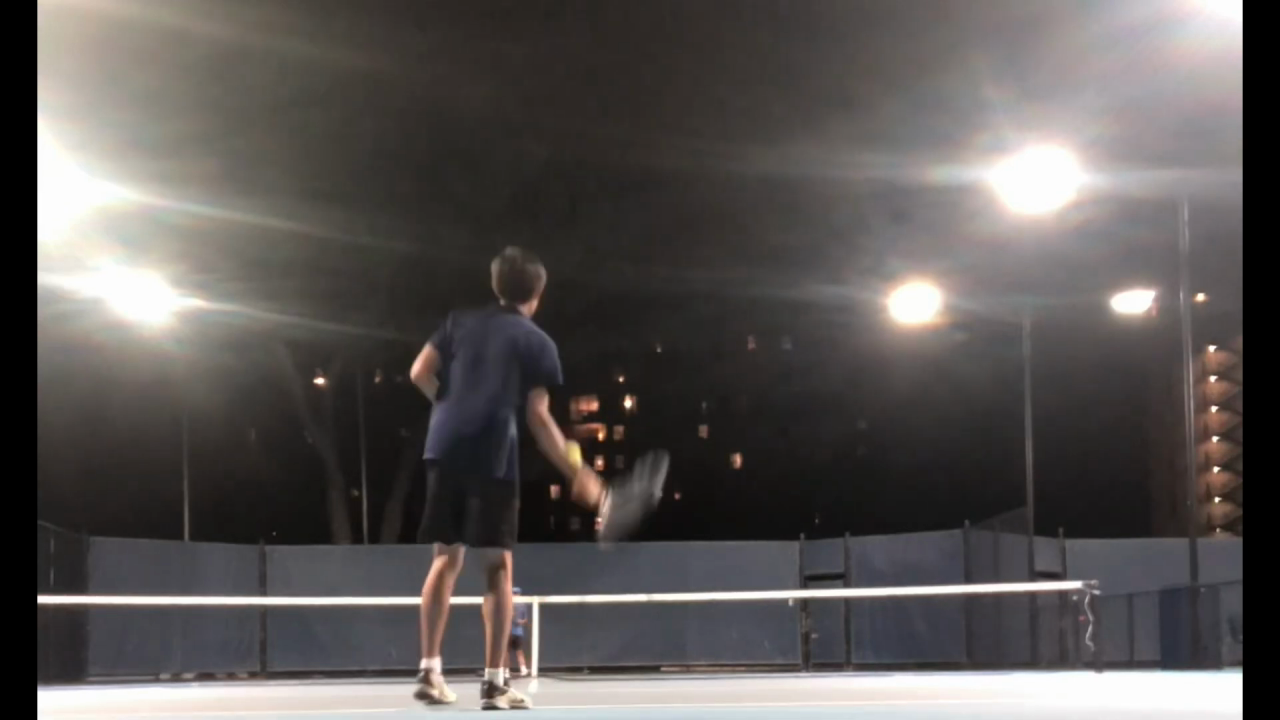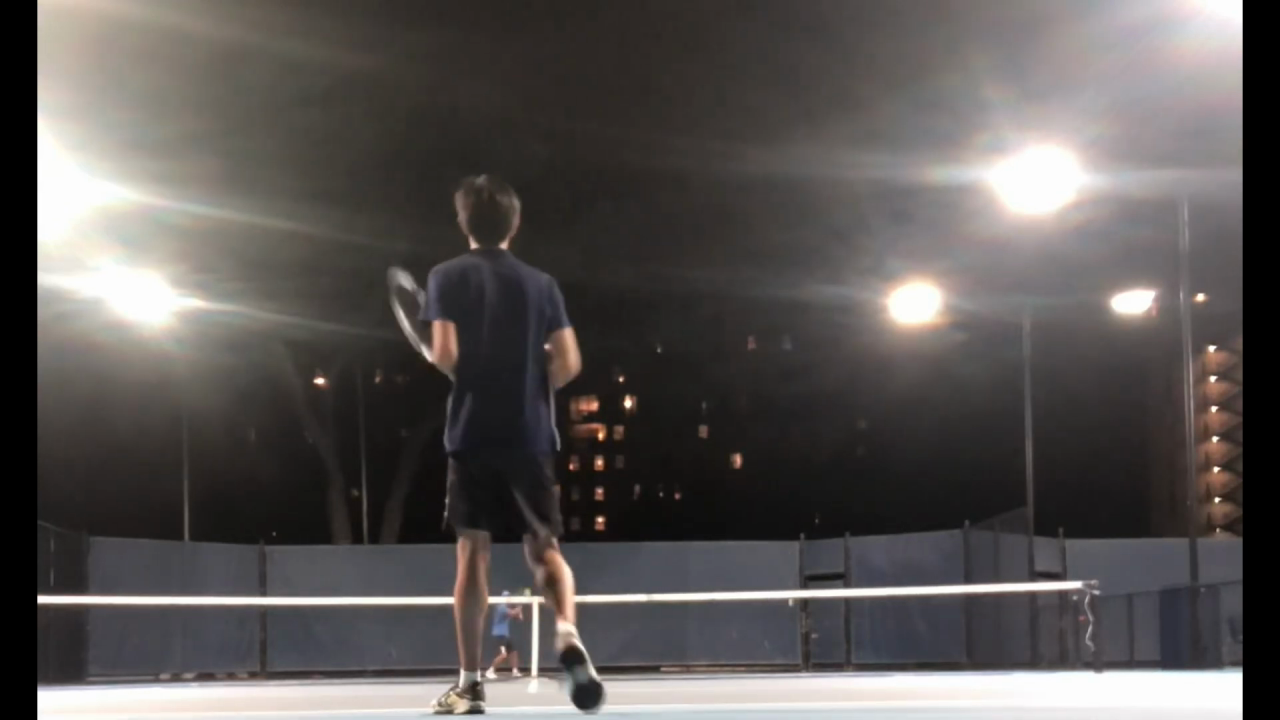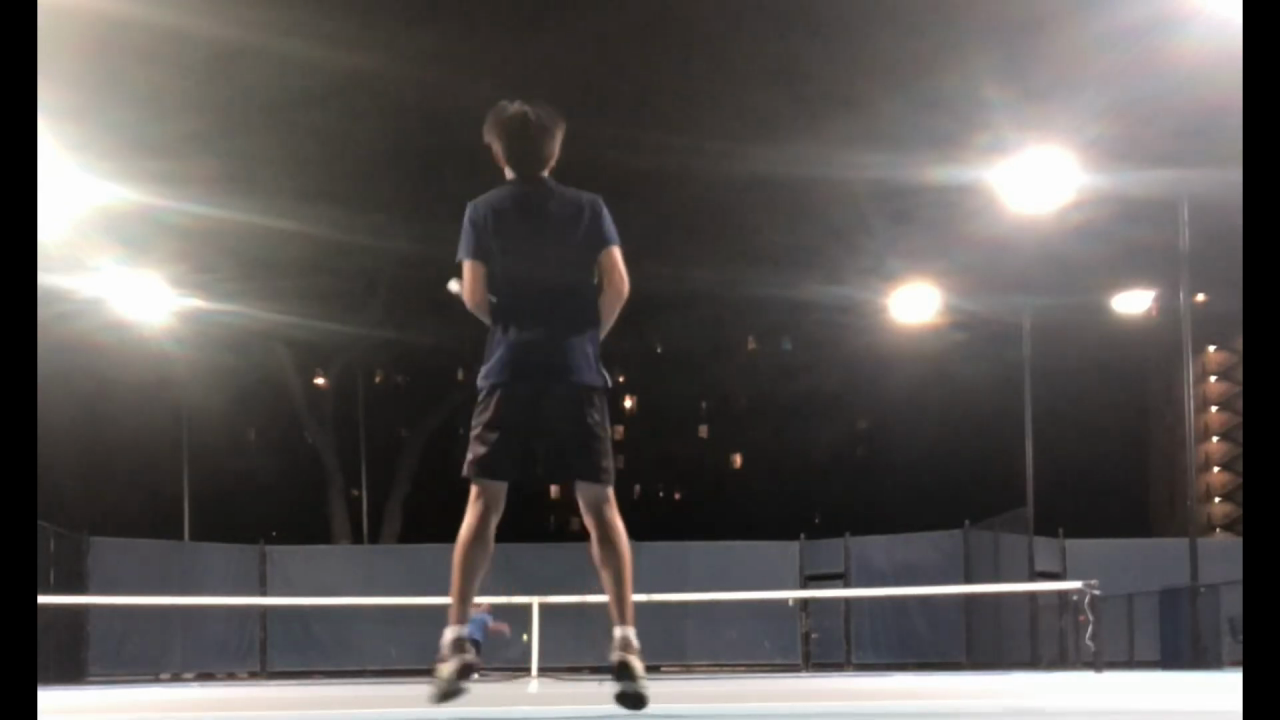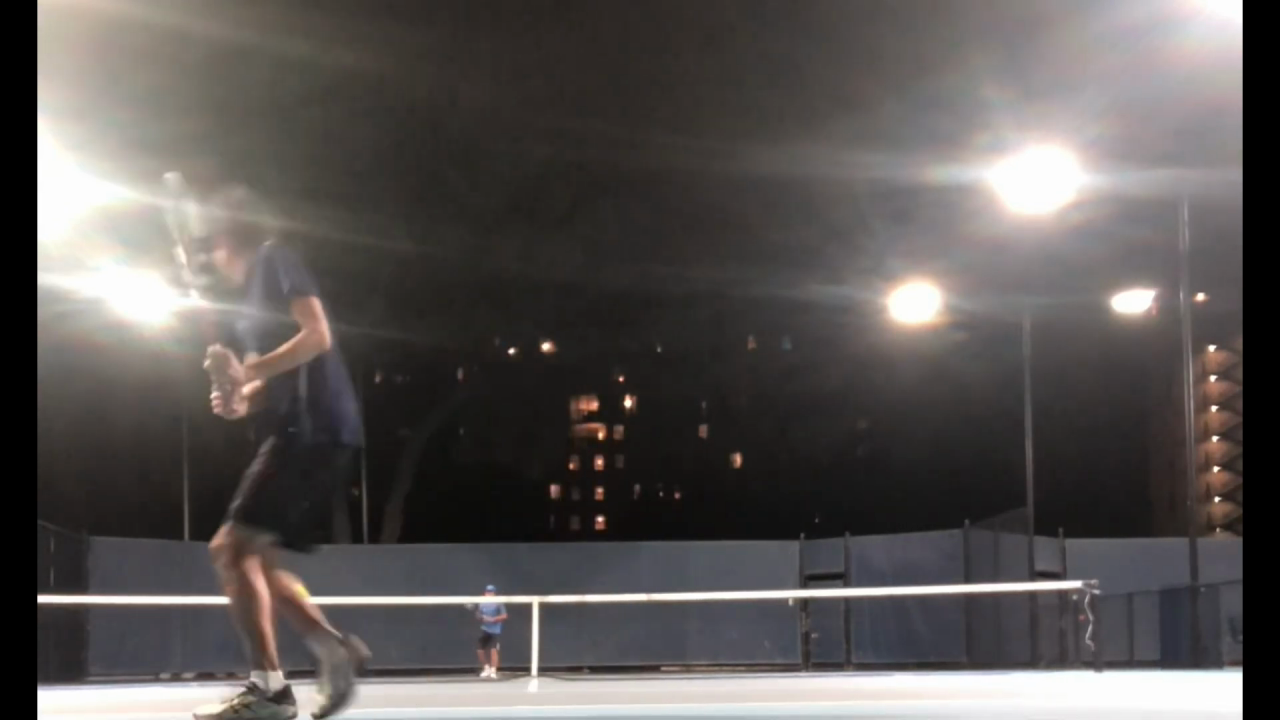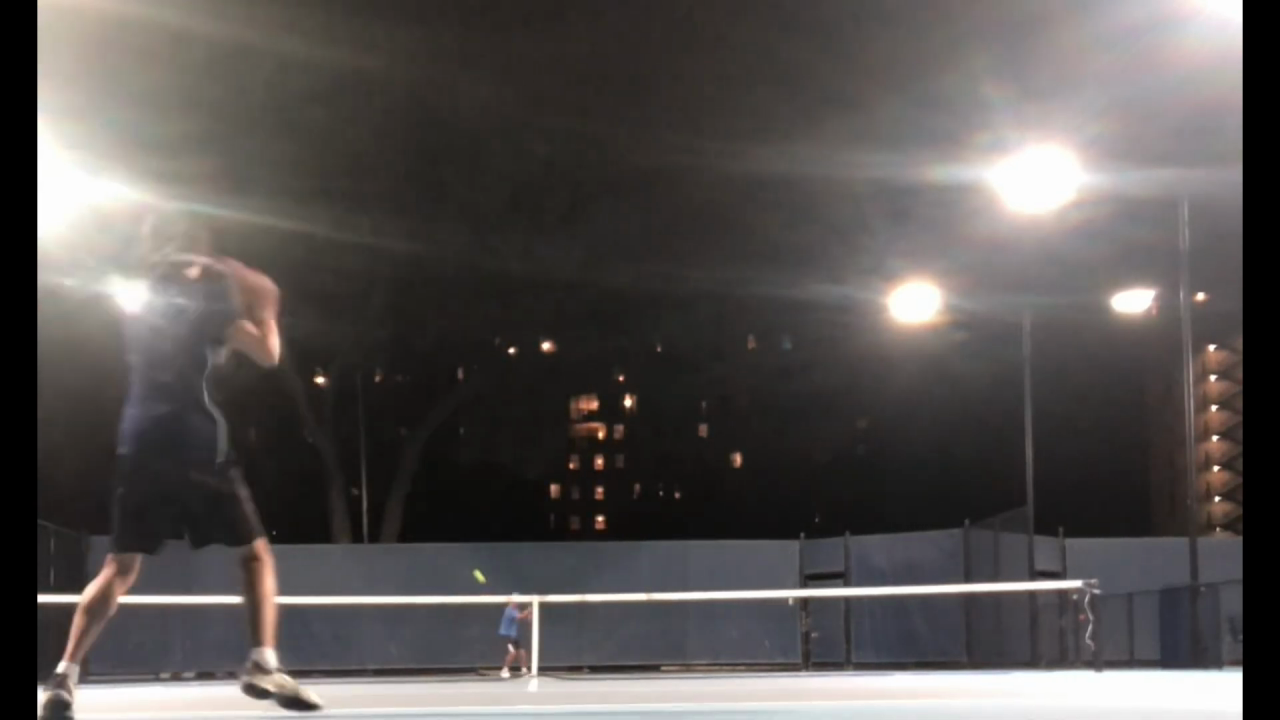
dt=1s
person 1, frame 1
left shoulder: (461, 321)
right shoulder: (538, 342)
left elbow: (420, 373)
right elbow: (540, 420)
right wrist: (580, 477)
left hip: (445, 448)
right hip: (491, 458)
left knee: (446, 559)
right knee: (496, 566)
left ankle: (430, 672)
right ankle: (494, 682)
person 1, frame 2
left shoulder: (446, 277)
right shoulder: (543, 285)
left elbow: (445, 357)
right elbow: (568, 365)
left hip: (471, 434)
right hip: (530, 437)
left knee: (473, 555)
right knee: (545, 549)
right ankle: (568, 637)
person 1, frame 3
left shoulder: (482, 211)
right shoulder: (589, 207)
left elbow: (474, 297)
right elbow: (617, 285)
left hip: (509, 371)
right hip: (576, 371)
left knee: (484, 504)
right knee: (600, 506)
left ankle: (456, 641)
right ankle: (625, 646)
person 1, frame 4
left shoulder: (274, 258)
right shoulder: (254, 297)
left elbow: (319, 338)
right elbow: (270, 384)
left wrist: (247, 376)
right wrist: (240, 394)
left hip: (313, 427)
right hip: (301, 431)
left knee: (232, 550)
right knee: (252, 556)
right ankle: (334, 647)
person 1, frame 5
left shoulder: (139, 305)
right shoulder: (206, 298)
right elbow: (267, 353)
left wrist: (235, 292)
right wrist: (263, 303)
left hip: (140, 445)
right hip: (197, 447)
left knee: (119, 569)
right knee: (256, 555)
left ankle: (64, 678)
right ankle: (264, 667)
